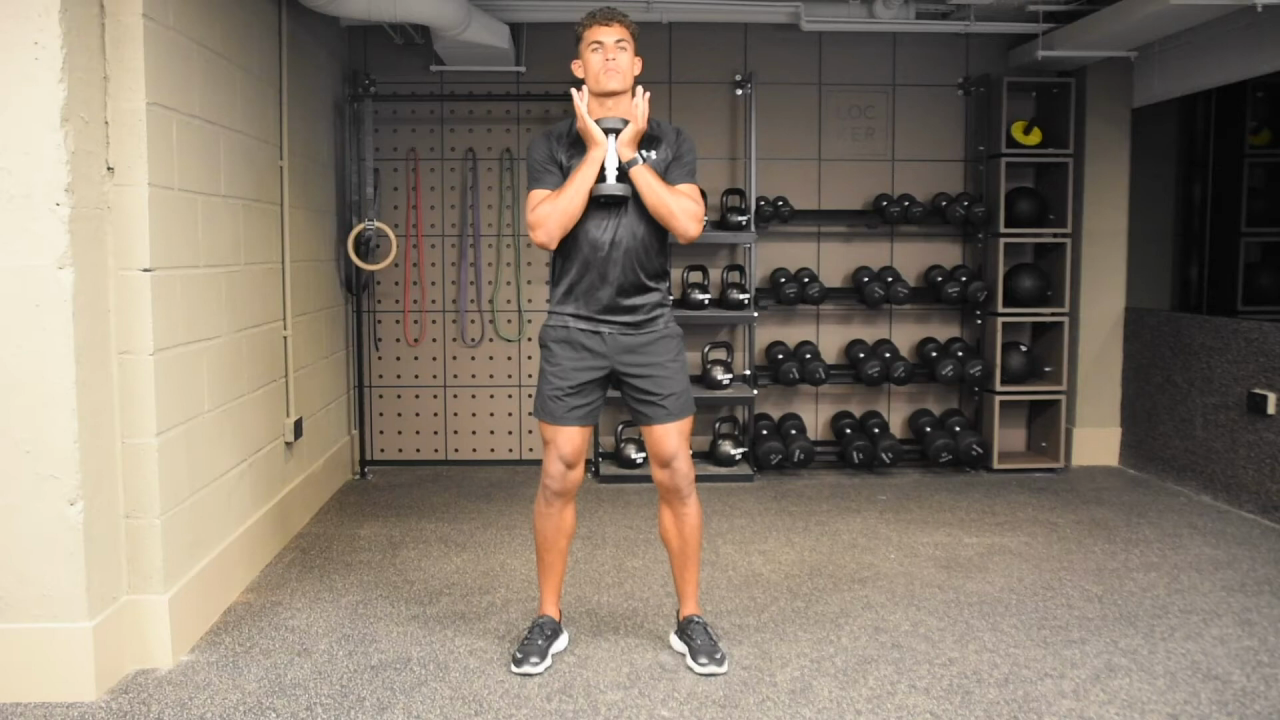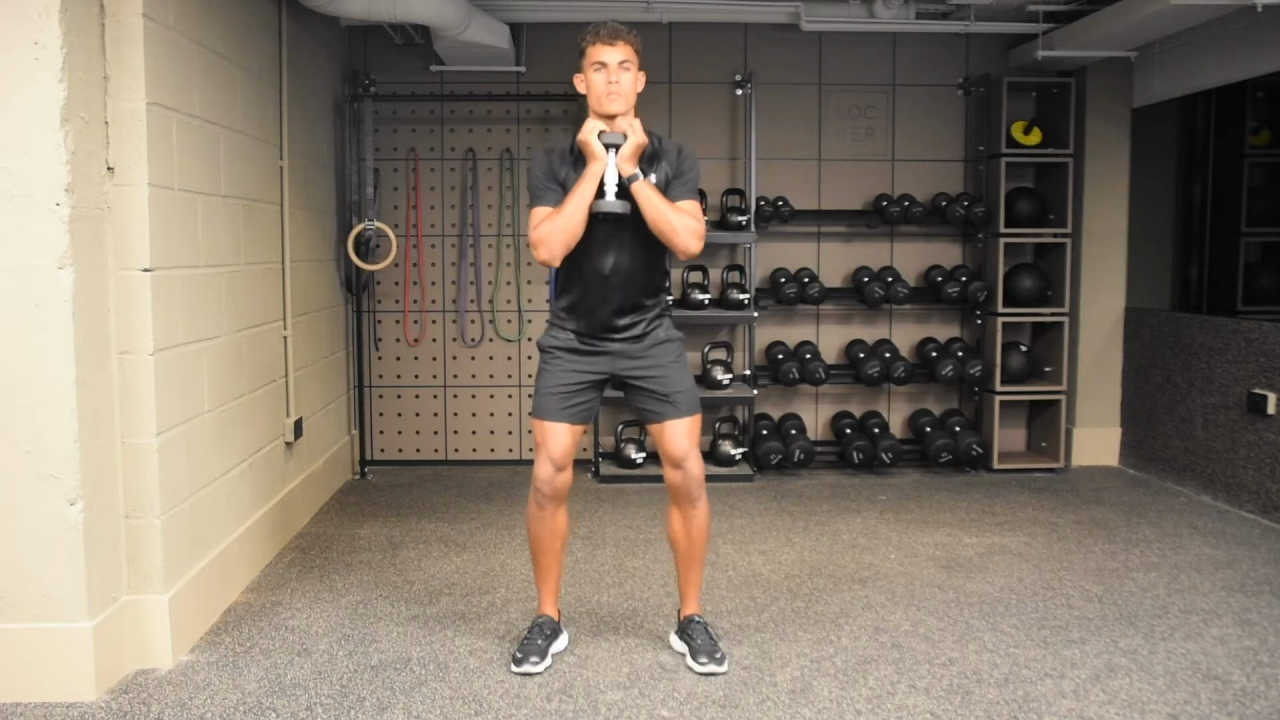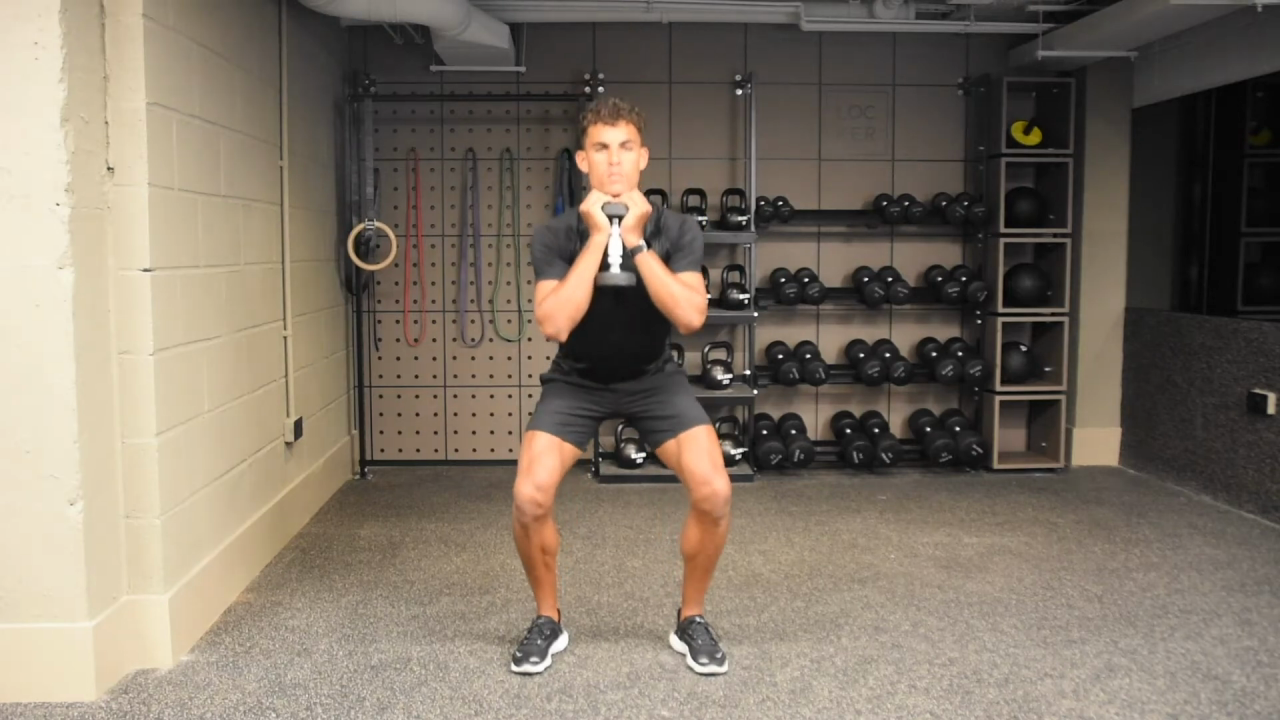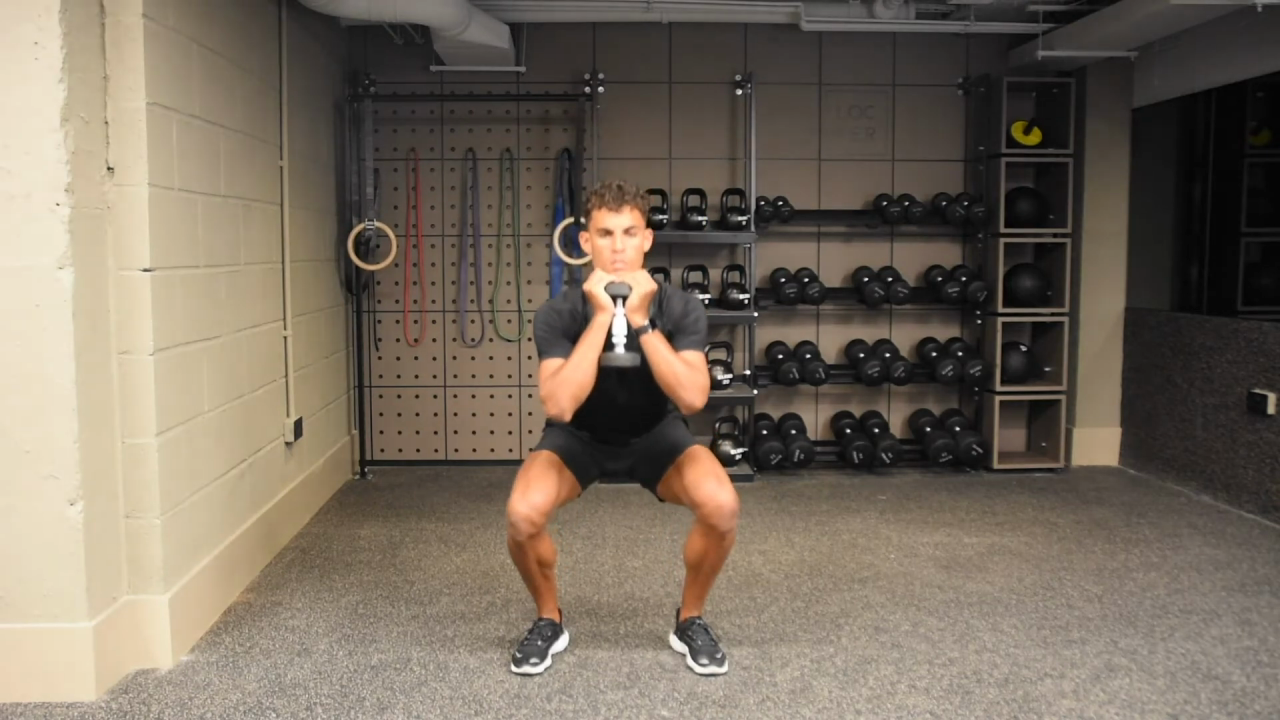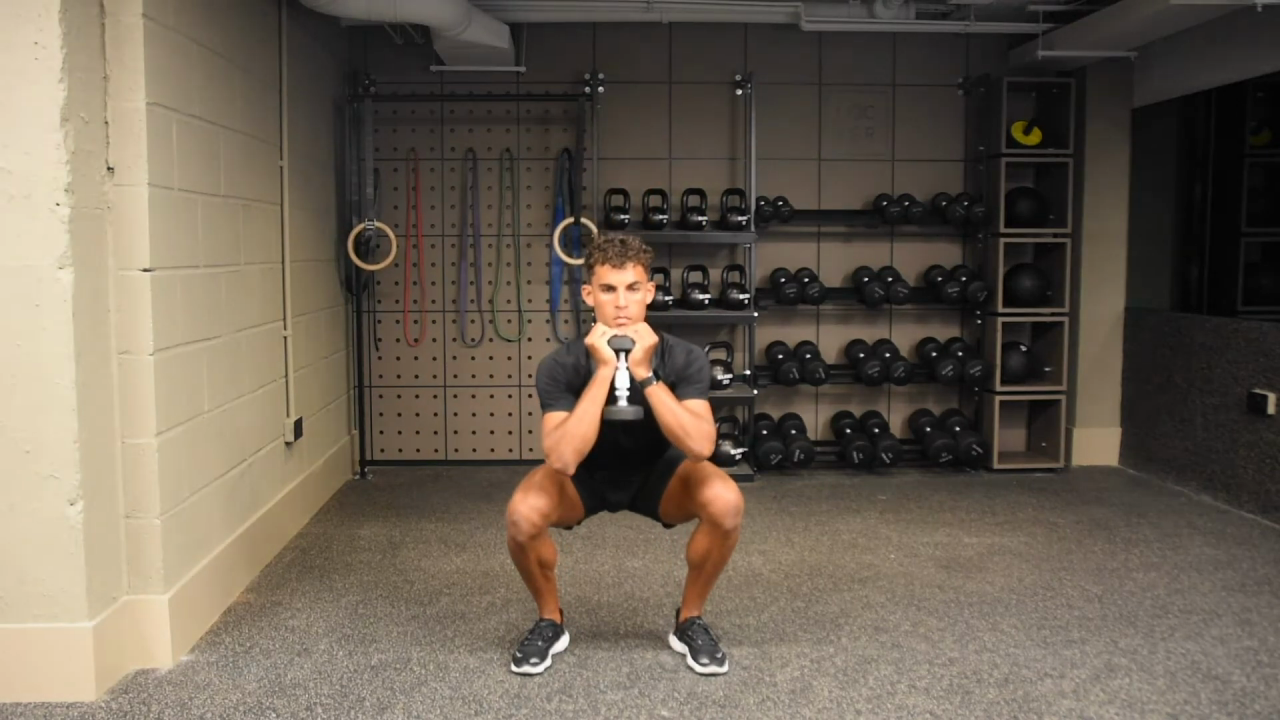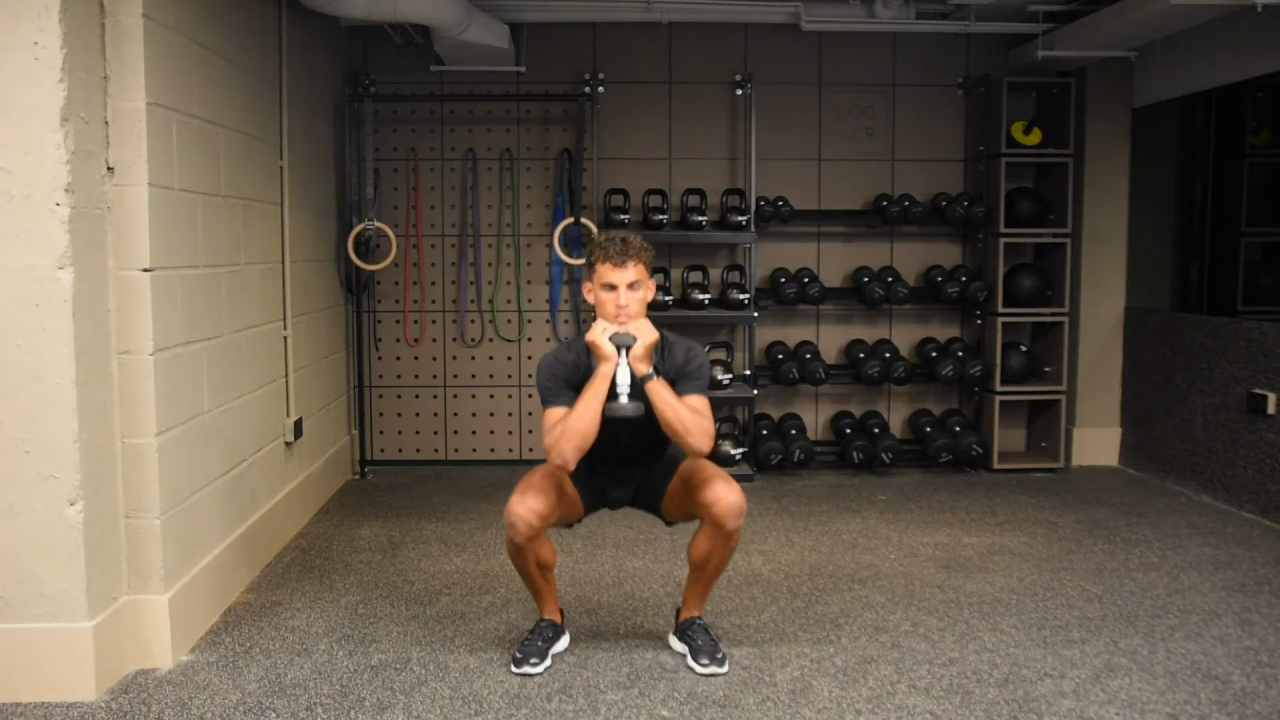
dt=0.7s
person 1, frame 1
left shoulder: (669, 141)
right shoulder: (553, 144)
left elbow: (689, 224)
right elbow: (543, 231)
left wrist: (629, 155)
right wrist: (594, 152)
left hip: (650, 329)
right hip: (574, 329)
left knee: (675, 473)
right knee: (560, 475)
left ankle: (689, 620)
right ankle: (548, 620)
person 1, frame 2
left shoulder: (672, 158)
right shoulder: (553, 162)
left elbow: (689, 242)
right elbow: (547, 249)
left wrist: (631, 171)
right wrist: (594, 168)
left hip: (650, 335)
right hip: (573, 339)
left knee: (686, 473)
right knee: (549, 476)
left ankle: (691, 619)
right ankle: (547, 619)
person 1, frame 3
left shoulder: (677, 230)
right shoulder: (556, 236)
left elbow: (691, 317)
right elbow: (554, 325)
left wrist: (635, 242)
right wrist: (597, 238)
left hip: (653, 378)
right hip: (577, 380)
left knee: (713, 491)
right knee: (530, 496)
left ankle: (690, 620)
right ankle: (548, 620)
person 1, frame 4
left shoulder: (680, 308)
right shoulder: (559, 313)
left elbow: (693, 398)
right elbow: (559, 406)
left wrist: (641, 322)
right wrist: (601, 318)
left hip: (654, 433)
right hip: (579, 436)
left knee: (721, 505)
right knee: (523, 513)
left ankle: (690, 620)
right ankle: (548, 621)
person 1, frame 5
left shoulder: (683, 358)
right shoulder: (562, 365)
left elbow: (701, 447)
right elbow: (562, 460)
left wrist: (644, 373)
right wrist: (604, 371)
left hip: (656, 469)
right hip: (586, 473)
left knee: (725, 502)
right knee: (524, 513)
left ankle: (690, 620)
right ankle: (550, 621)
person 1, frame 6
left shoulder: (683, 356)
right shoulder: (562, 363)
left elbow: (700, 443)
right elbow: (562, 457)
left wrist: (645, 370)
right wrist: (605, 367)
left hip: (657, 466)
right hip: (587, 470)
left knee: (728, 504)
right knee: (521, 515)
left ankle: (690, 620)
right ankle: (550, 621)
